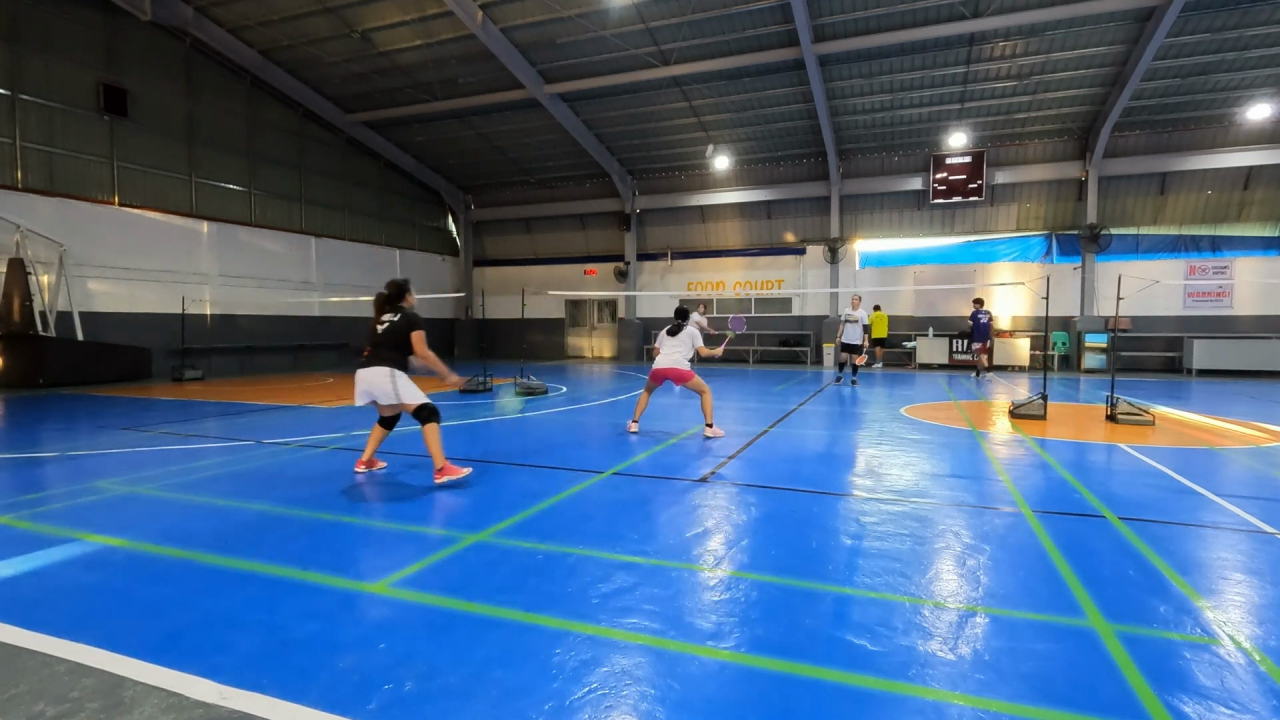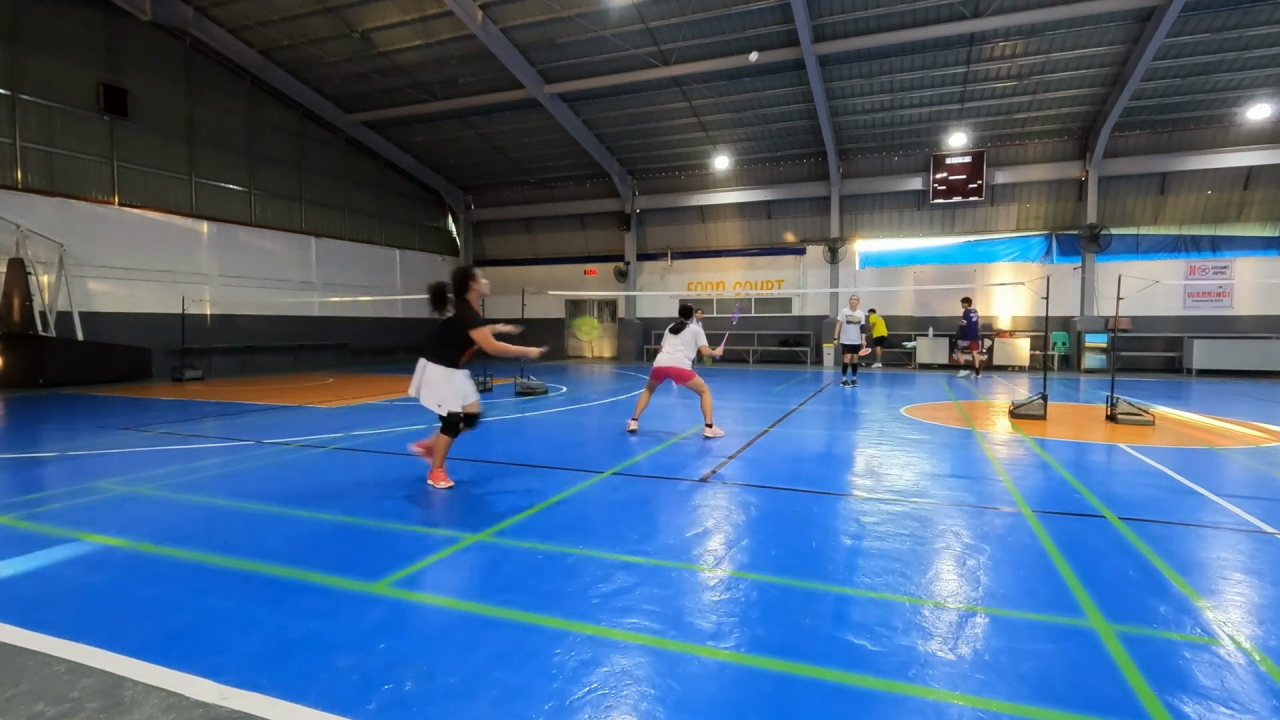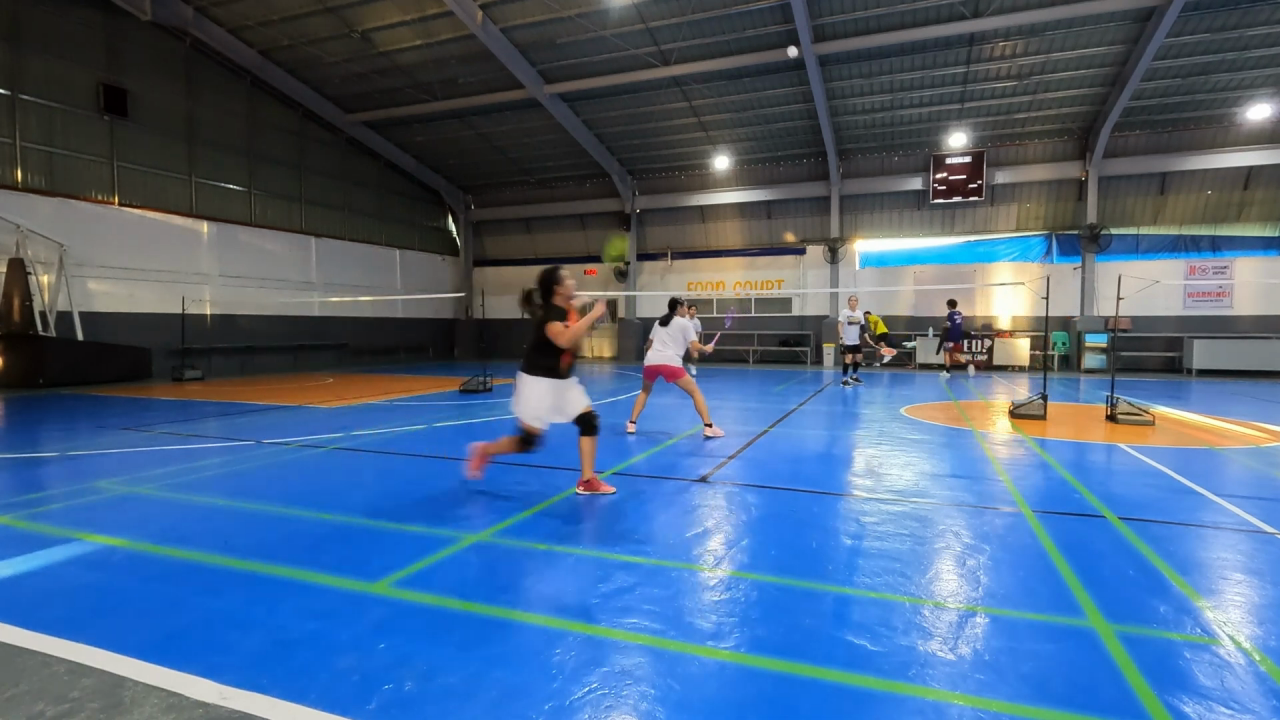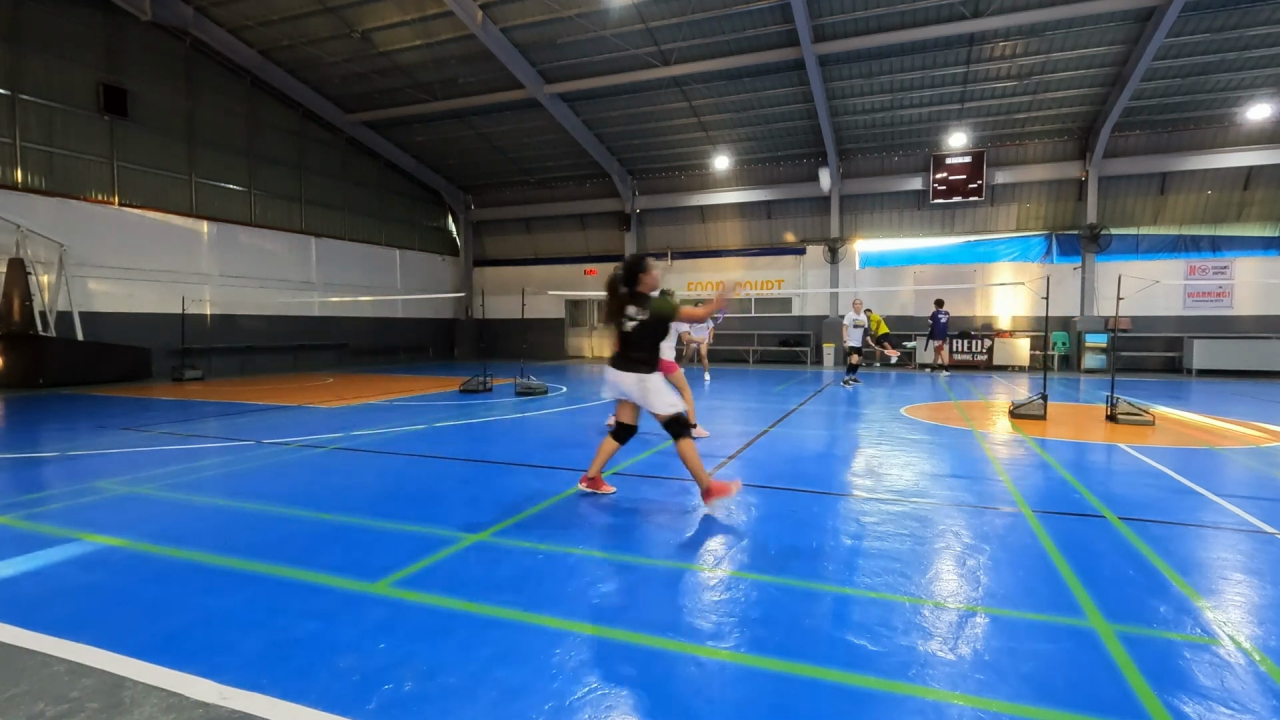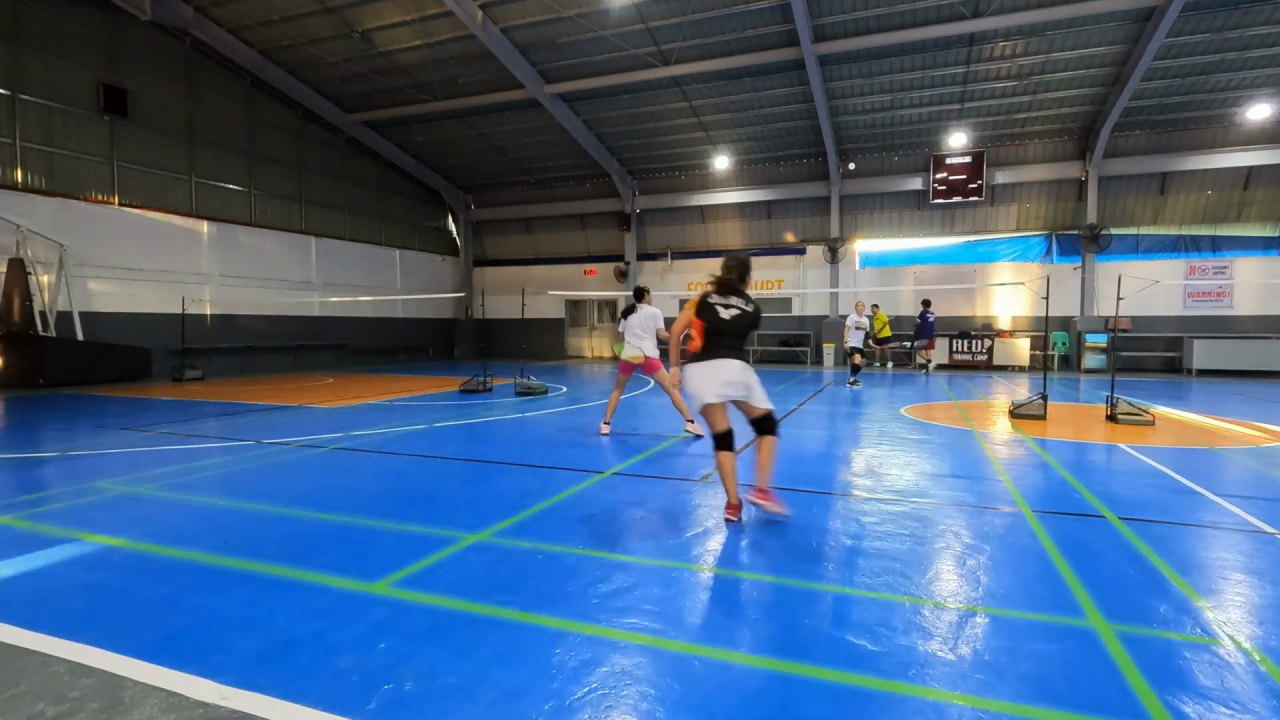
dt=0.3s
person 1, frame 1
left shoulder: (381, 318)
right shoulder: (412, 318)
right elbow: (422, 352)
left wrist: (410, 360)
right wrist: (448, 375)
left hip: (366, 373)
right hip: (388, 374)
left knee: (389, 417)
right knee: (428, 413)
left ankle: (365, 461)
right ankle: (442, 469)
person 1, frame 2
left shoulder: (469, 308)
right shoulder: (466, 314)
right elbow: (492, 347)
left wrist: (501, 328)
right wrist: (528, 352)
left hip: (454, 370)
right hip: (437, 369)
left knee: (472, 417)
right knee: (454, 423)
left ankle: (427, 446)
right ankle: (435, 471)
person 1, frame 3
left shoulder: (566, 308)
right shoulder: (550, 313)
right elbow: (565, 340)
right wrist: (593, 315)
left hip: (561, 380)
right hip: (537, 381)
left knee: (589, 421)
right knee: (529, 440)
left ankle: (588, 481)
right ankle: (482, 452)
person 1, frame 4
left shoulder: (626, 300)
right shoulder: (656, 308)
right elbow: (698, 315)
right wrist: (718, 302)
left hip: (621, 373)
right hip: (640, 377)
left knee: (624, 430)
right knee: (680, 426)
left ankle: (591, 478)
right ankle: (709, 488)
person 1, frame 5
left shoulder: (704, 299)
right shoulder: (752, 308)
left elbow: (676, 331)
left wrist: (674, 366)
left hip: (699, 369)
right hip: (733, 368)
left knee: (722, 437)
right knee: (767, 425)
left ankle: (733, 503)
right ankle: (762, 489)
